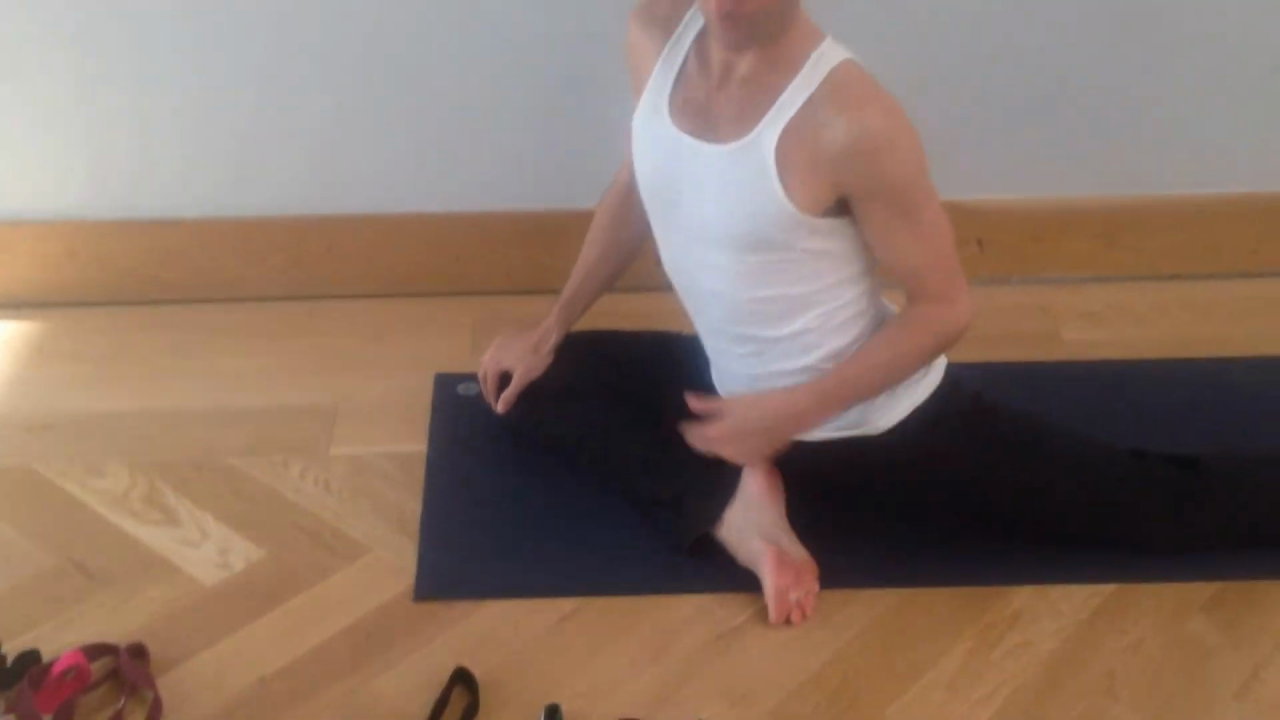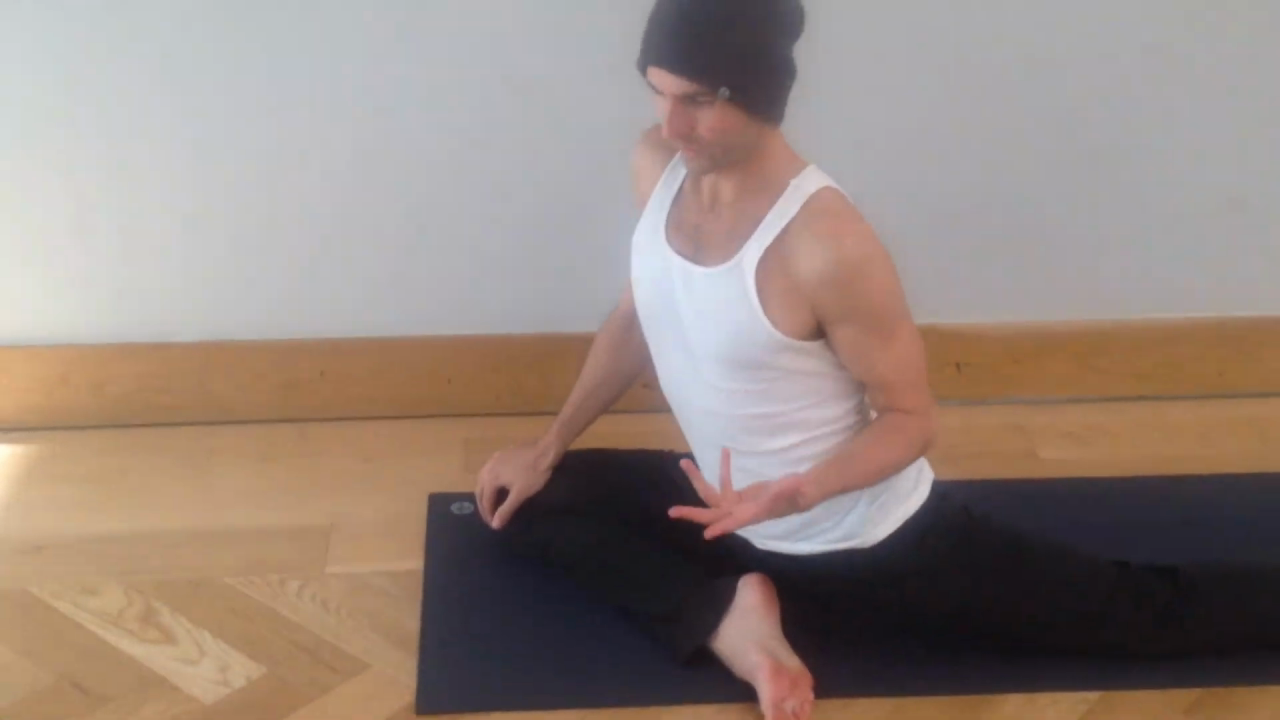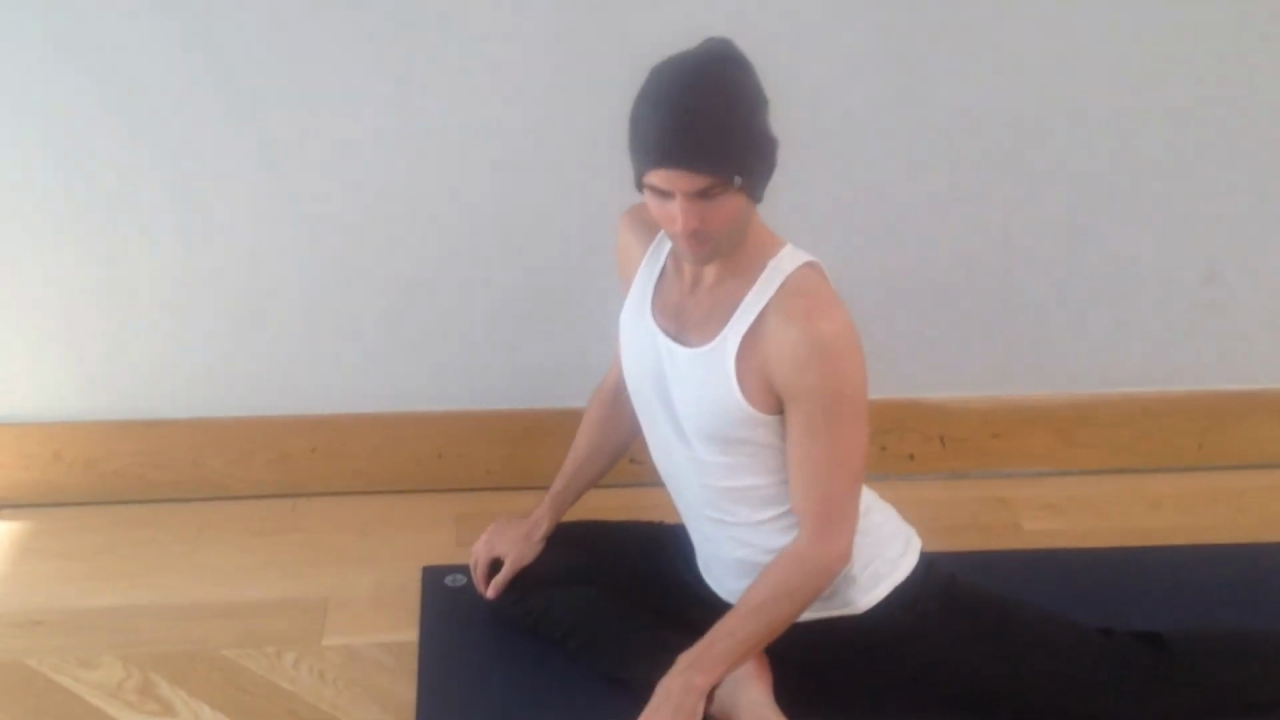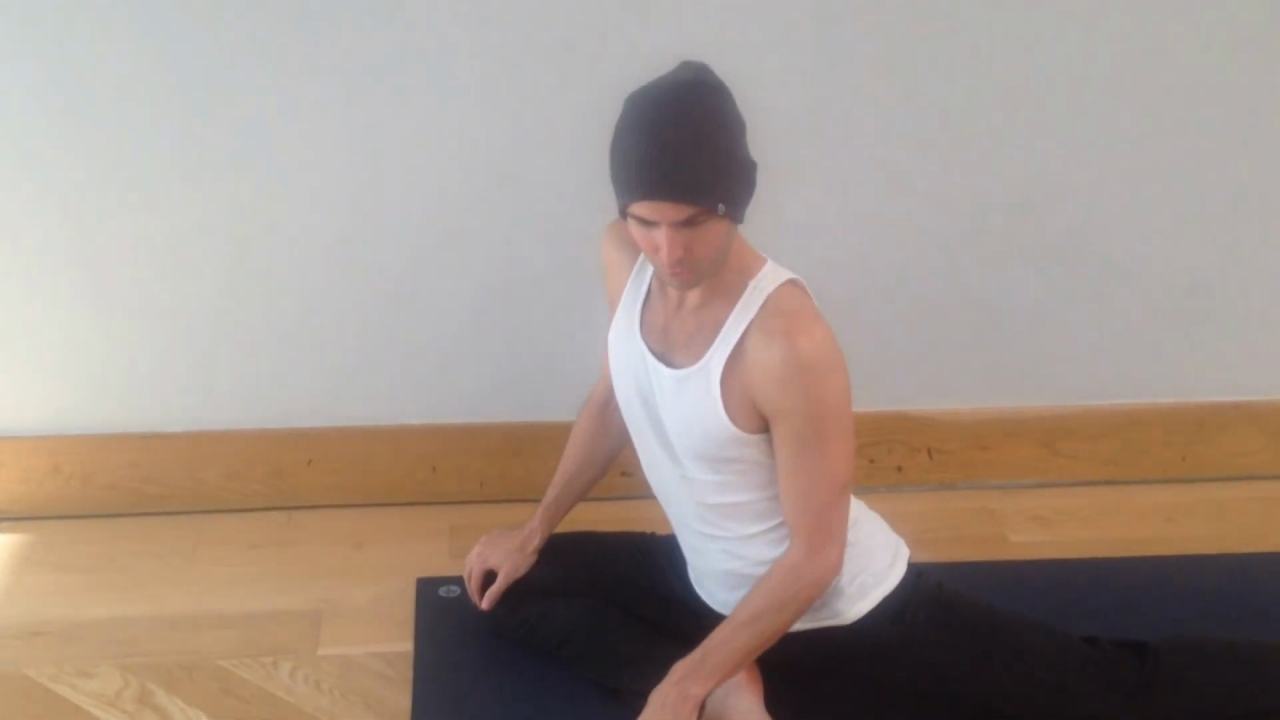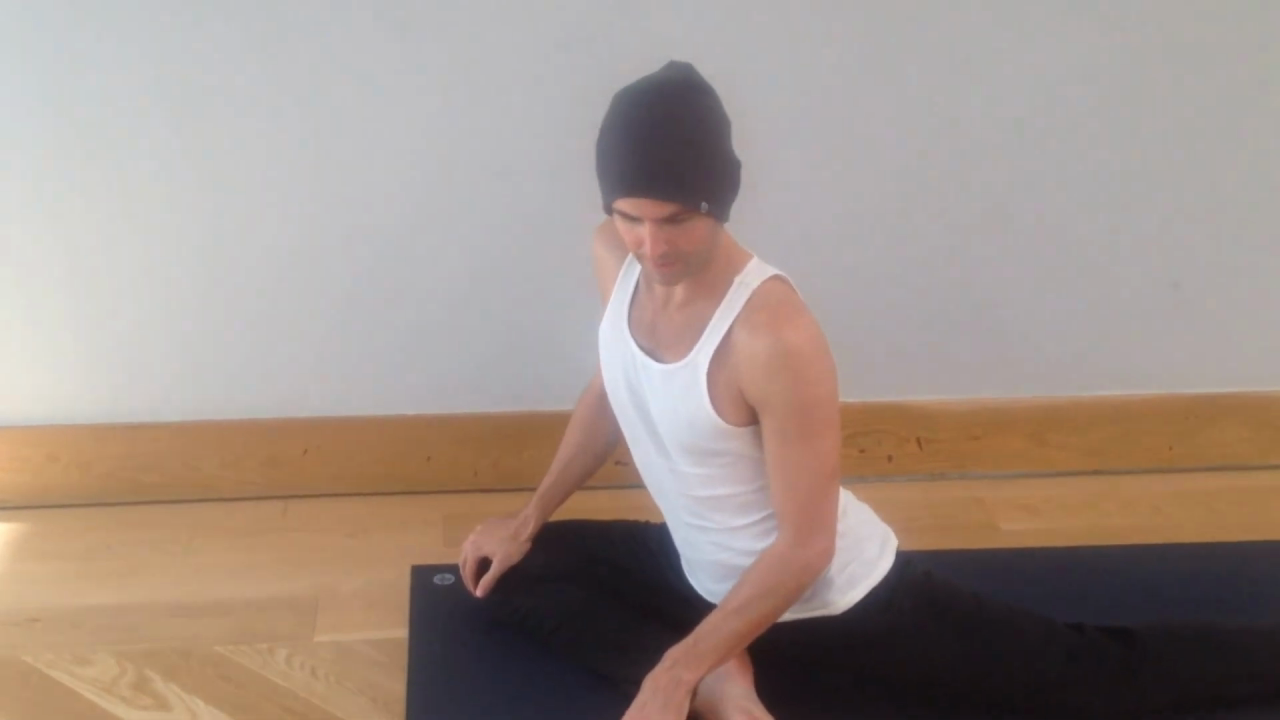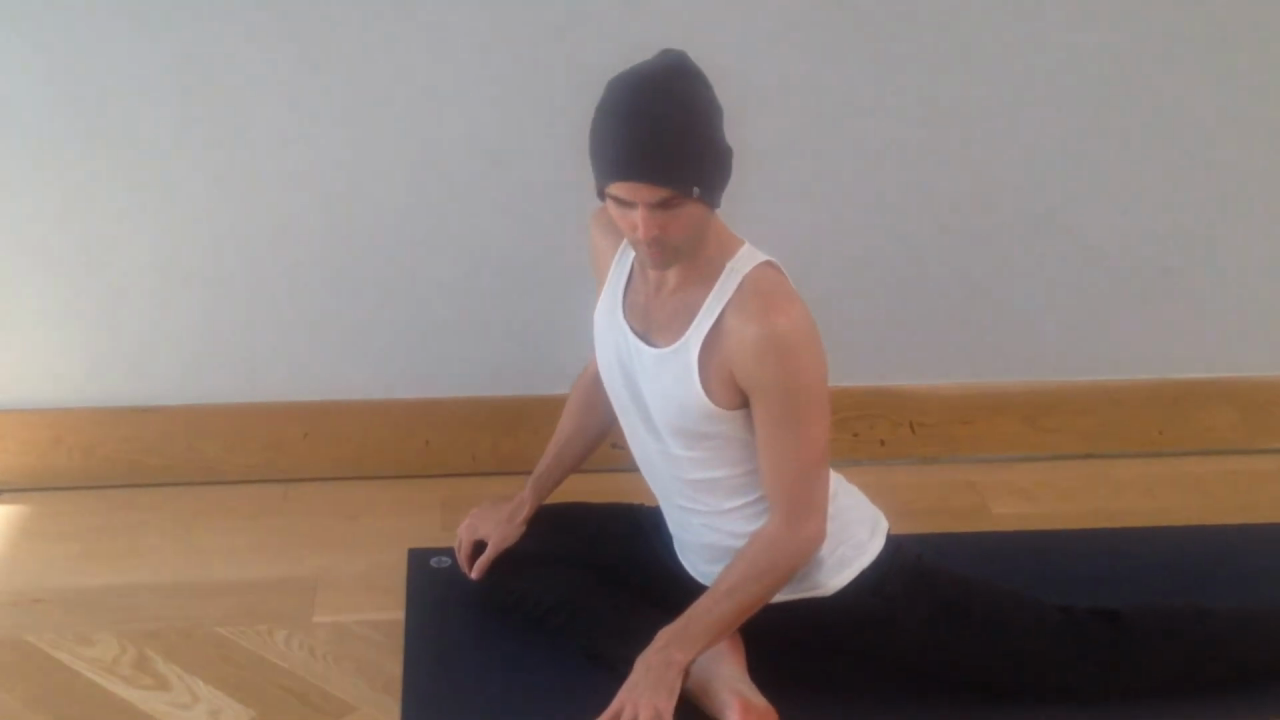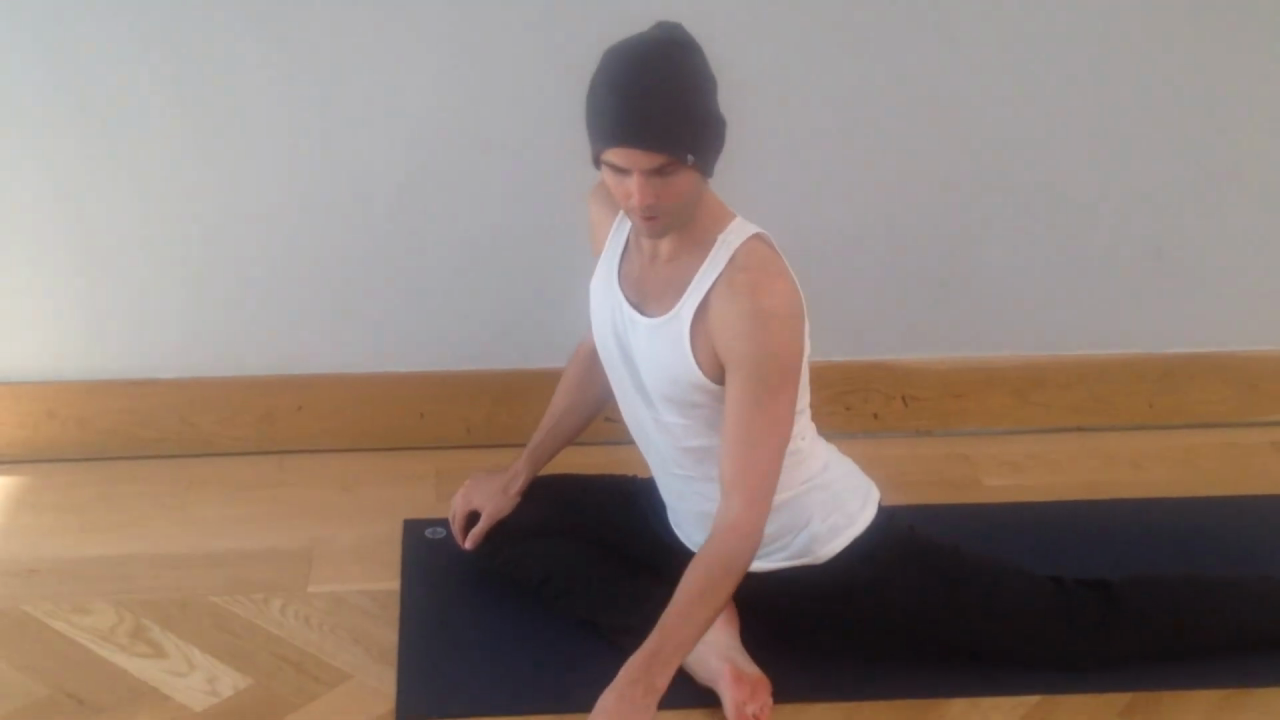
dt=0.5s
person 1, frame 1
left shoulder: (849, 120)
left elbow: (942, 305)
right elbow: (638, 187)
left wrist: (791, 414)
right wrist: (552, 326)
left hip: (877, 424)
right hip: (736, 390)
left knee: (1153, 502)
right knee: (531, 387)
right ankle: (726, 506)
person 1, frame 2
left shoulder: (828, 245)
right shoulder: (655, 162)
left elbow: (911, 417)
right elbow: (640, 313)
left wrist: (794, 494)
right wrist: (549, 445)
left hip: (866, 539)
right hip: (732, 504)
left knee: (1134, 610)
right knee: (528, 503)
right ankle: (722, 615)
person 1, frame 3
left shoulder: (804, 323)
right shoulder: (639, 241)
left elbow: (824, 546)
right elbow: (627, 383)
right wrist: (543, 516)
left hip: (857, 604)
right hip: (724, 573)
right knee: (519, 575)
person 1, frame 4
left shoulder: (787, 341)
right shoulder: (623, 257)
left elbow: (815, 557)
right elbow: (615, 395)
right wrist: (535, 528)
left hip: (848, 616)
right hip: (713, 585)
right knee: (517, 584)
person 1, frame 5
left shoulder: (773, 334)
right shoulder: (614, 255)
left elbow: (805, 549)
right elbow: (610, 390)
right wrist: (528, 517)
left hip: (837, 603)
right hip: (706, 574)
right knee: (511, 572)
person 1, frame 6
left shoulder: (763, 321)
right shoulder: (609, 241)
left elbow: (797, 532)
right elbow: (607, 376)
left wrist: (669, 650)
right wrist: (526, 499)
left hip: (827, 587)
right hip: (698, 556)
left knee: (1085, 653)
right knee: (507, 555)
person 1, frame 7
left shoulder: (752, 292)
right shoulder: (609, 214)
left elbow: (742, 522)
right elbow: (604, 349)
right wrist: (519, 471)
left hip: (816, 555)
right hip: (686, 520)
left knee: (1077, 624)
right knee: (501, 526)
right ankle: (701, 627)
